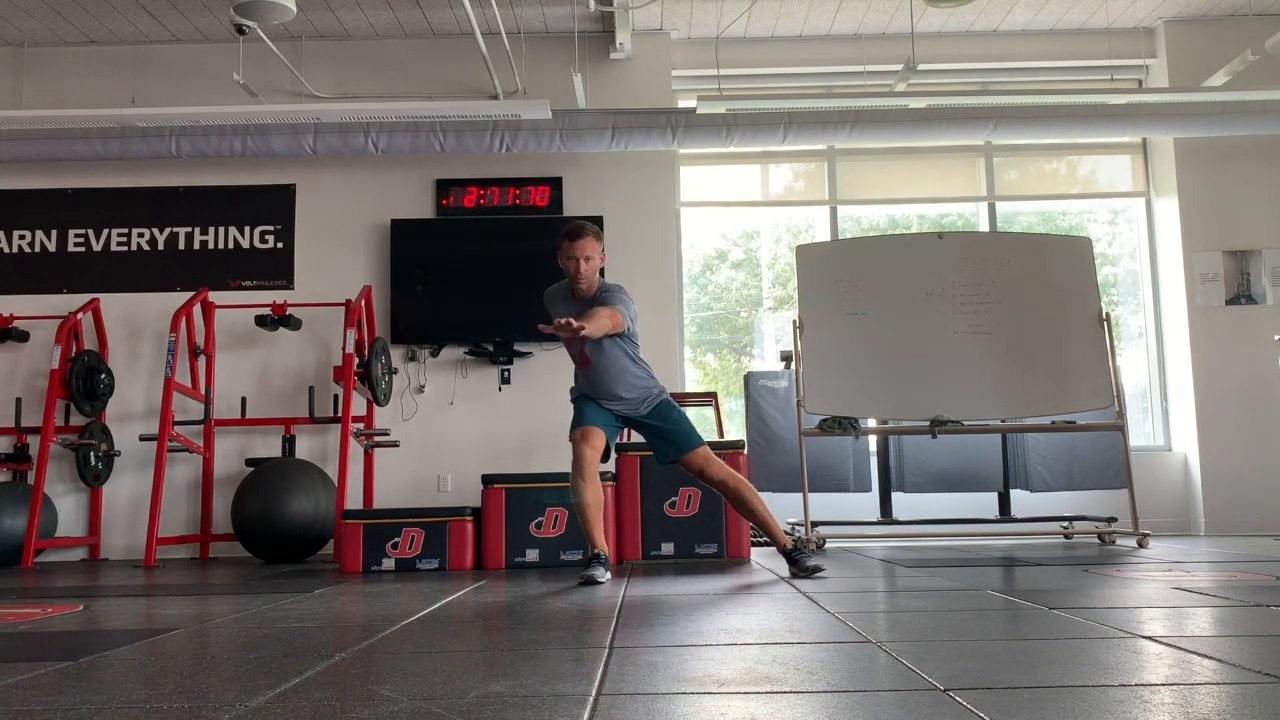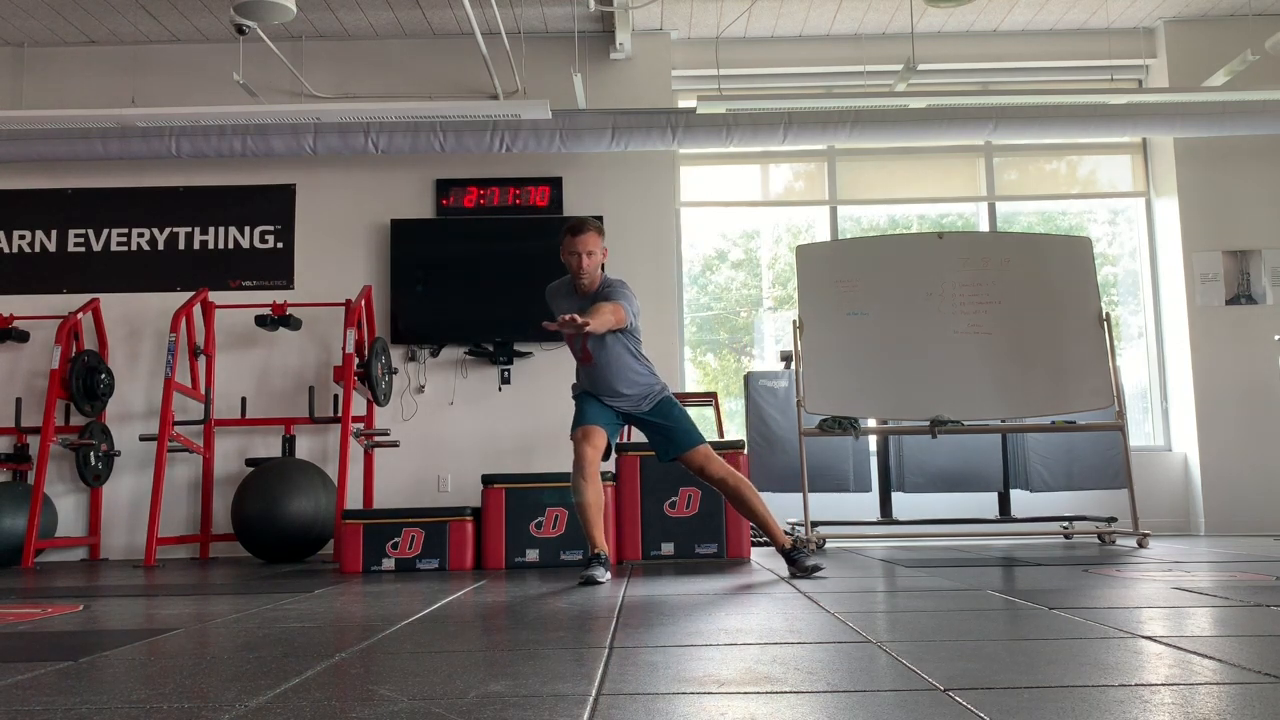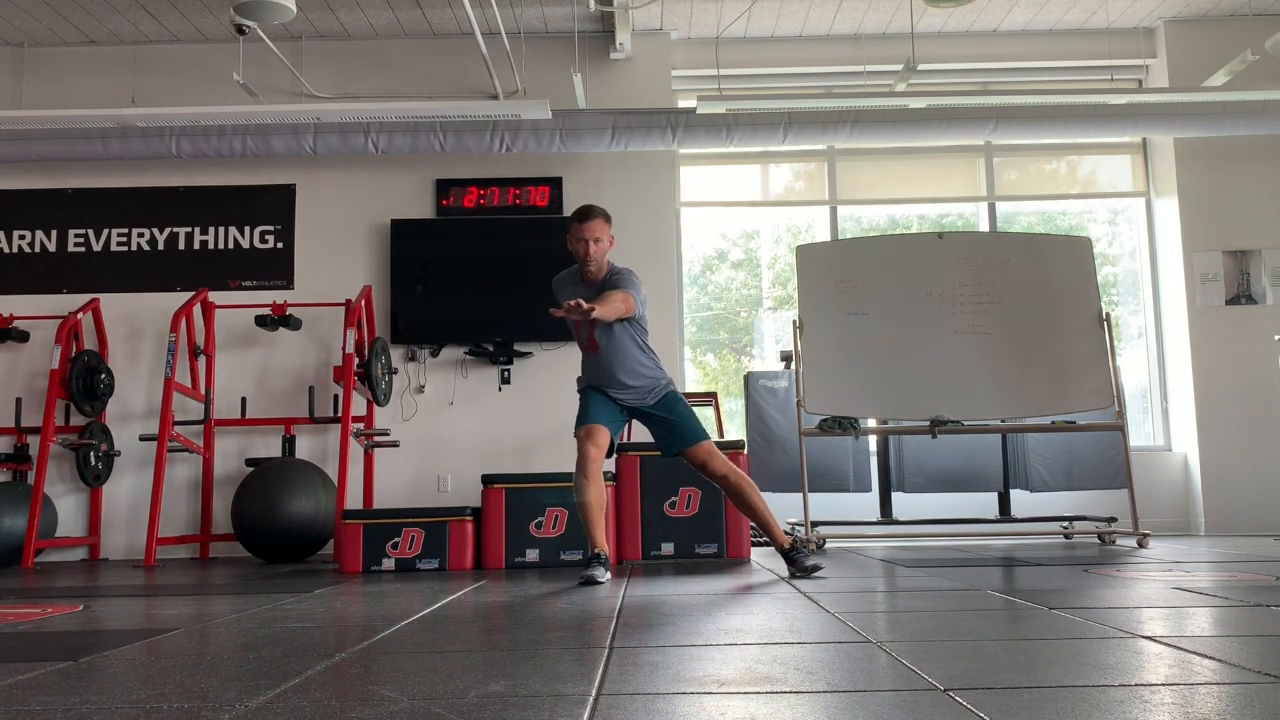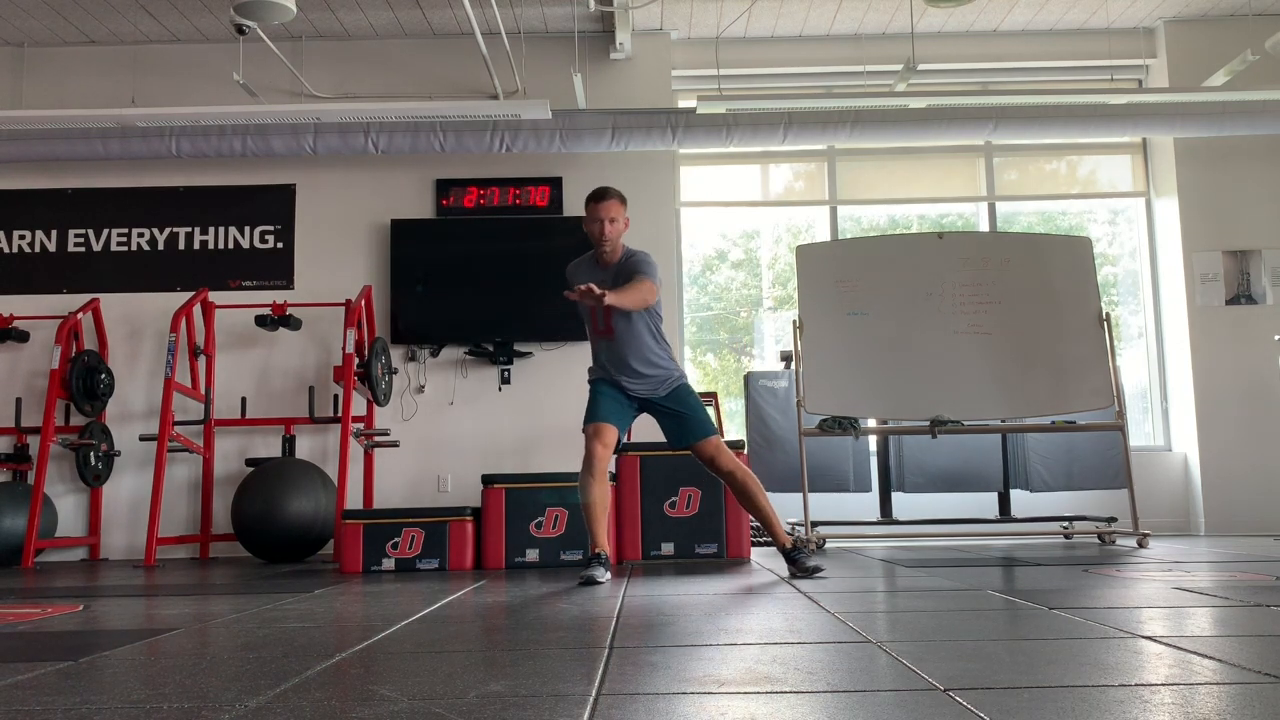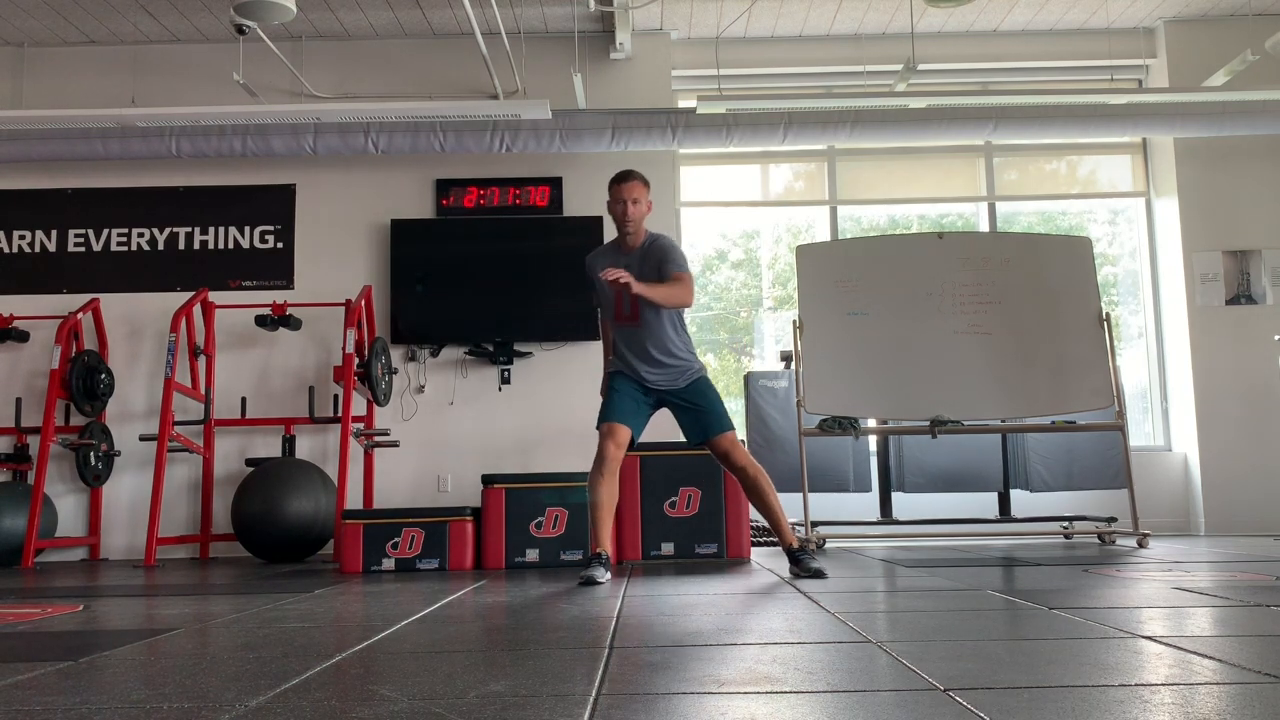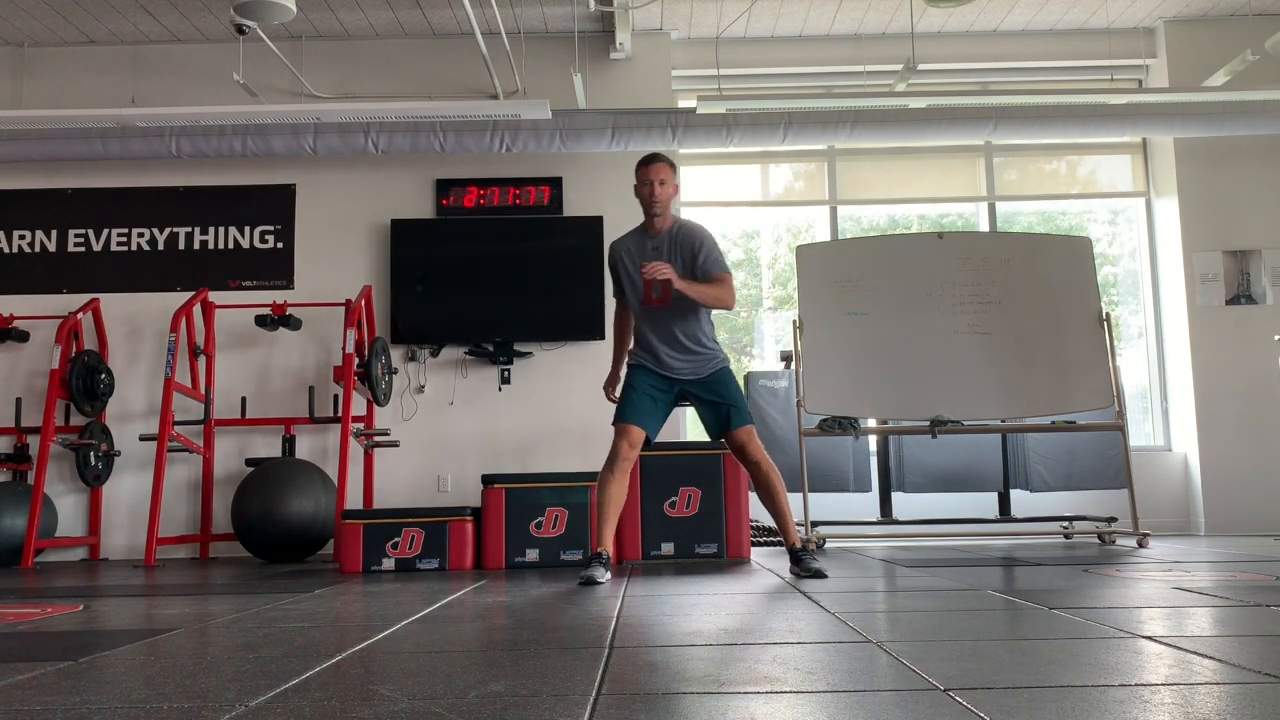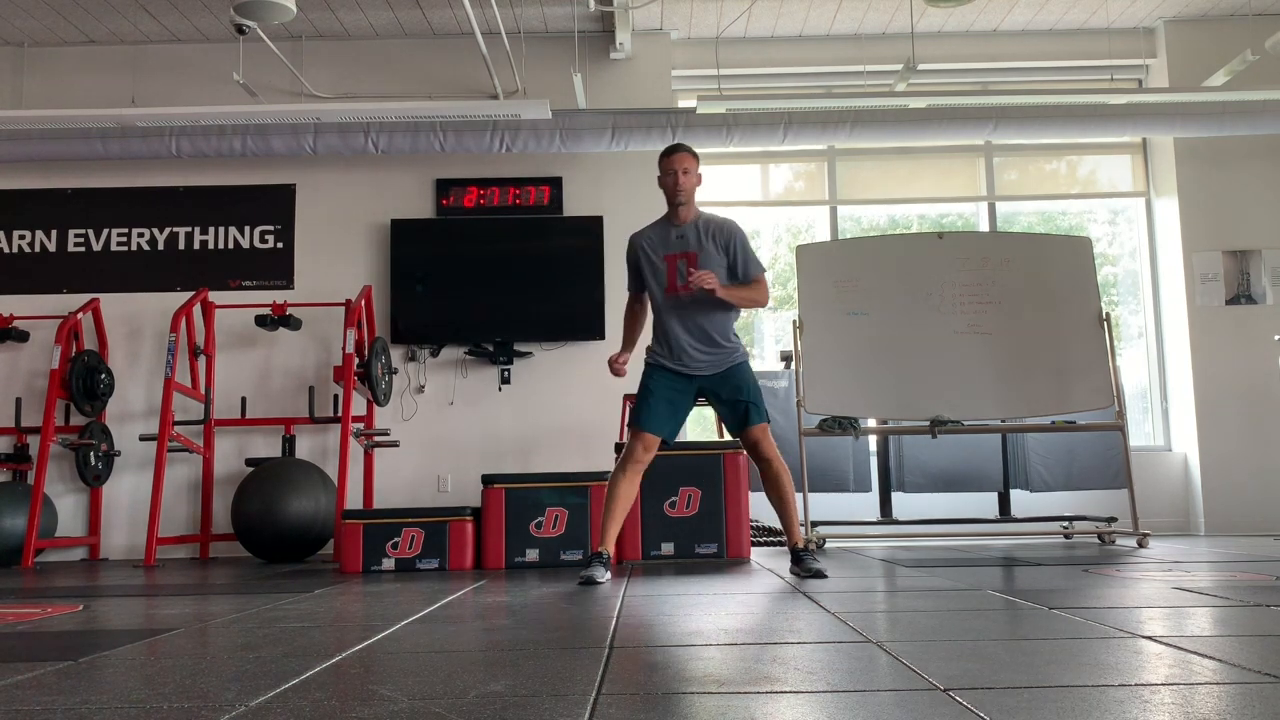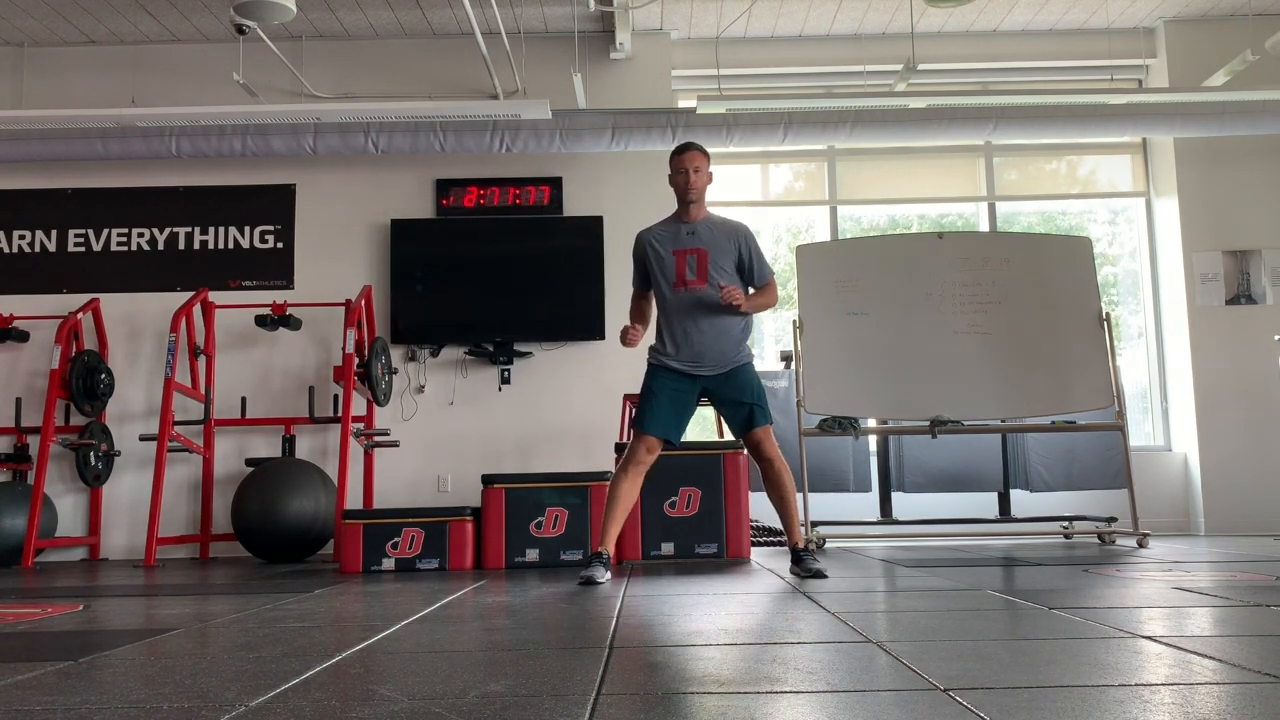
dt=0.2s
person 1, frame 1
left shoulder: (615, 297)
right shoulder: (553, 298)
left elbow: (602, 321)
left wrist: (580, 327)
left hip: (646, 398)
right hip: (595, 399)
left knee: (712, 469)
right knee: (584, 450)
left ankle: (788, 547)
right ankle: (598, 557)
person 1, frame 2
left shoulder: (618, 292)
right shoulder: (555, 294)
left elbow: (607, 315)
left wrist: (585, 322)
left hip: (648, 395)
right hip: (596, 396)
left knee: (713, 467)
right knee: (586, 450)
left ankle: (788, 547)
right ankle: (599, 557)
person 1, frame 3
left shoulder: (625, 280)
right shoulder: (561, 284)
left elbow: (616, 304)
left wrist: (592, 309)
left hip: (652, 389)
right hip: (601, 391)
left knee: (715, 464)
right knee: (589, 450)
left ankle: (787, 547)
right ankle: (599, 556)
person 1, frame 4
left shoulder: (640, 262)
right shoulder: (575, 272)
left elbow: (642, 294)
left wrist: (607, 296)
left hip: (664, 381)
right hip: (611, 382)
left knee: (722, 460)
right knee: (597, 449)
left ankle: (789, 547)
right ankle: (599, 556)
person 1, frame 5
left shoulder: (664, 248)
right shoulder: (596, 261)
left elbow: (685, 295)
left wrist: (637, 286)
right wrist: (608, 372)
left hip: (683, 373)
right hip: (629, 376)
left knee: (735, 455)
right knee: (609, 448)
left ankle: (793, 549)
right ankle: (600, 556)
person 1, frame 6
left shoulder: (695, 237)
right shoulder: (620, 249)
left elbow: (725, 297)
left wrist: (678, 281)
right wrist: (616, 368)
left hip: (706, 364)
right hip: (649, 367)
left knee: (750, 450)
right knee: (622, 450)
left ankle: (796, 549)
right ankle: (601, 556)
person 1, frame 7
left shoulder: (725, 231)
right shoulder: (641, 242)
left elbow: (760, 294)
right elbow: (637, 302)
left wrist: (721, 288)
right wrist: (625, 350)
left hip: (726, 361)
right hip: (667, 366)
left knee: (763, 447)
right knee: (637, 453)
left ankle: (799, 549)
right ankle: (602, 555)
person 1, frame 8
left shoulder: (735, 234)
right shoulder: (649, 240)
left elbow: (770, 293)
right elbow: (642, 295)
left wrist: (745, 301)
right wrist: (637, 327)
left hip: (731, 362)
right hip: (670, 366)
left knee: (766, 448)
right knee: (639, 454)
left ankle: (799, 549)
right ankle: (602, 555)
